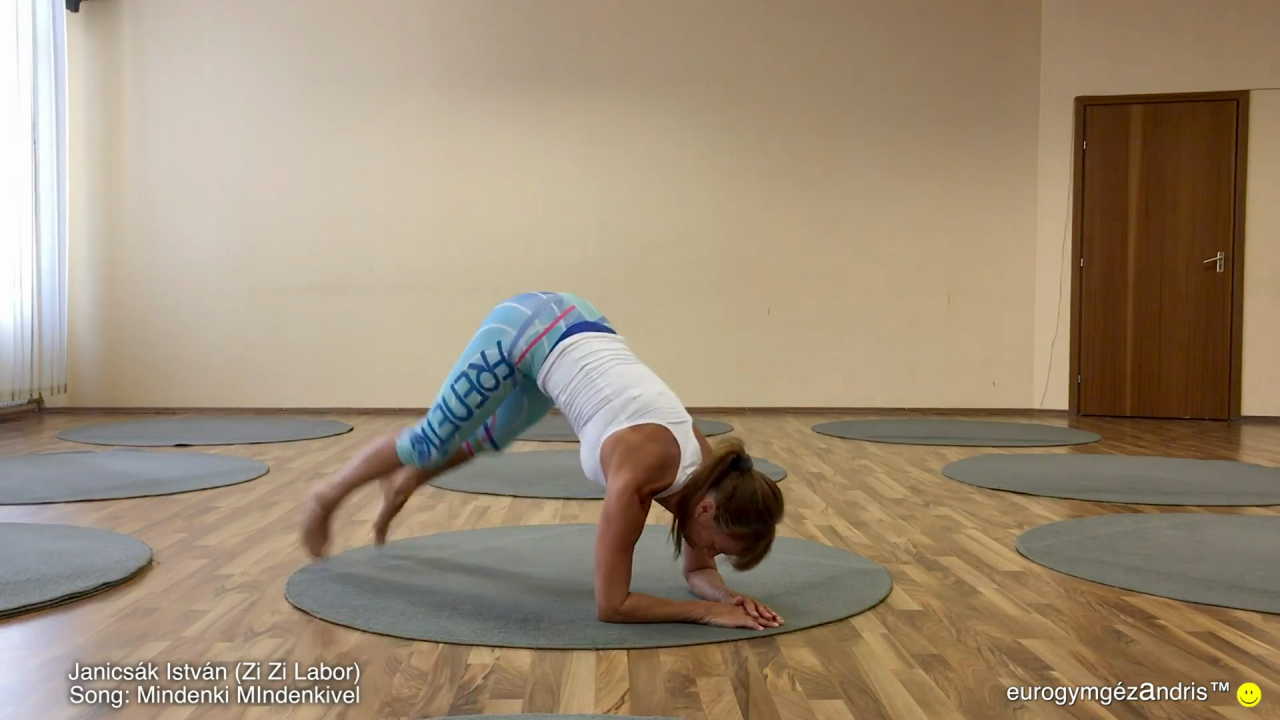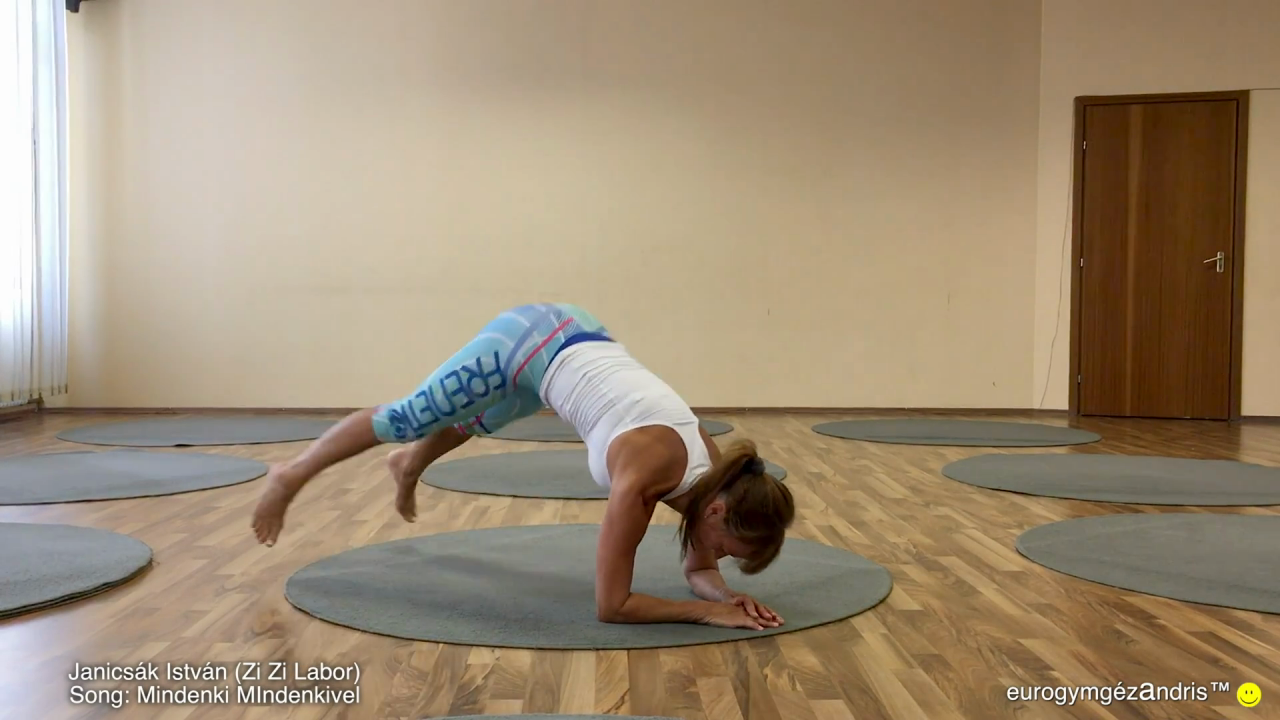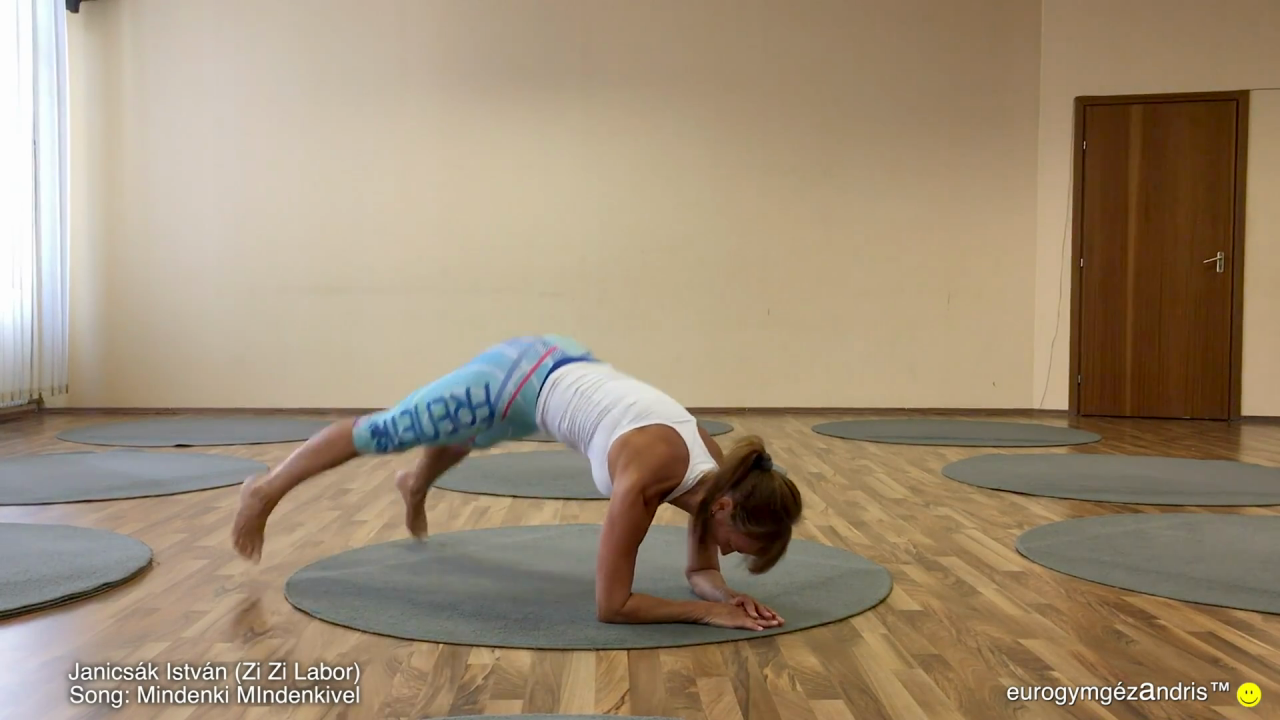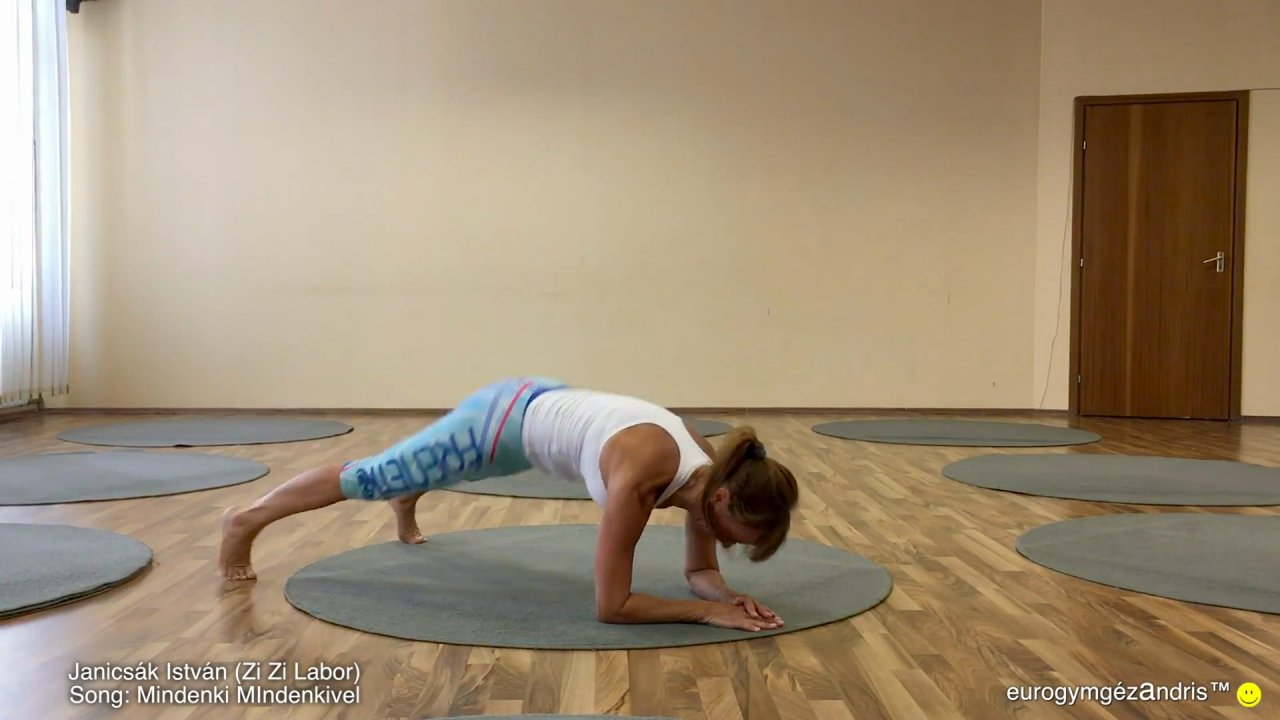
dt=0.1s
person 1, frame 1
left shoulder: (710, 476)
right shoulder: (641, 474)
left elbow: (697, 570)
right elbow: (611, 606)
left wrist: (728, 594)
right wrist: (711, 611)
left hip: (574, 327)
right hip: (524, 329)
left knee: (487, 437)
right knee: (430, 440)
left ankle: (404, 484)
right ankle: (328, 497)
person 1, frame 2
left shoulder: (714, 476)
right shoulder: (645, 476)
left elbow: (699, 570)
right elbow: (612, 605)
left wrist: (727, 596)
right wrist: (709, 612)
left hip: (572, 337)
right hip: (528, 344)
left knee: (480, 419)
right knee: (407, 419)
left ankle: (409, 465)
right ankle: (291, 477)
person 1, frame 3
left shoulder: (711, 473)
right shoulder: (647, 474)
left elbow: (699, 571)
right elbow: (611, 605)
left wrist: (726, 597)
right wrist: (710, 612)
left hip: (560, 366)
right hip: (521, 374)
left knee: (457, 435)
right knee: (385, 434)
left ankle: (414, 487)
right ankle: (265, 492)
person 1, frame 4
left shoulder: (709, 475)
right shoulder: (638, 474)
left elbow: (698, 572)
right elbow: (611, 606)
left wrist: (727, 596)
right wrist: (710, 611)
left hip: (541, 402)
right hip: (505, 416)
left knee: (442, 465)
right knee: (372, 475)
left ankle: (406, 501)
right ankle: (248, 520)
